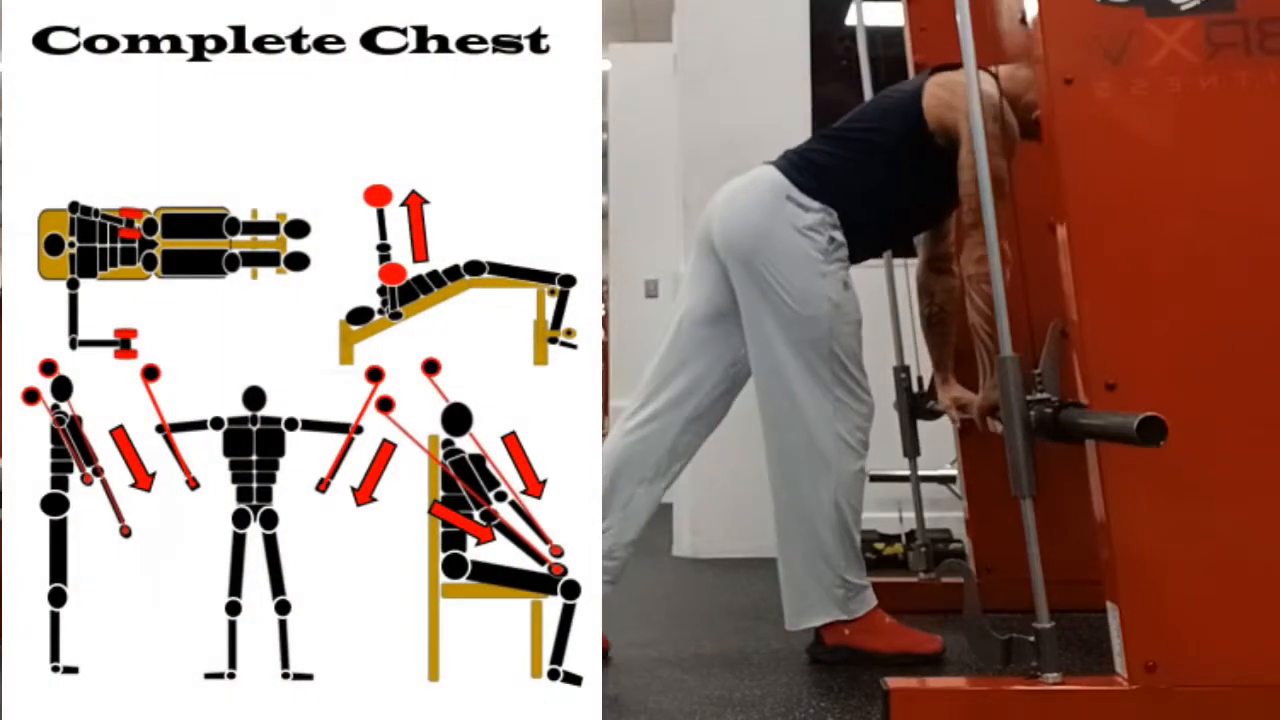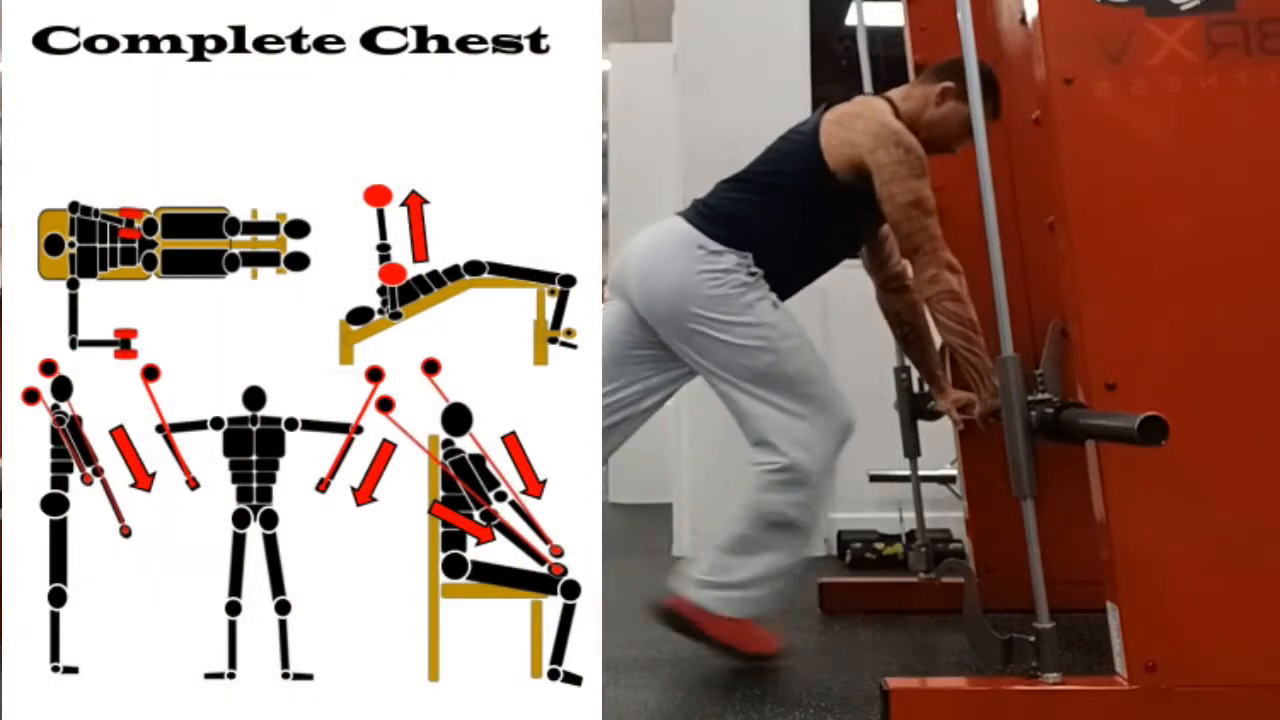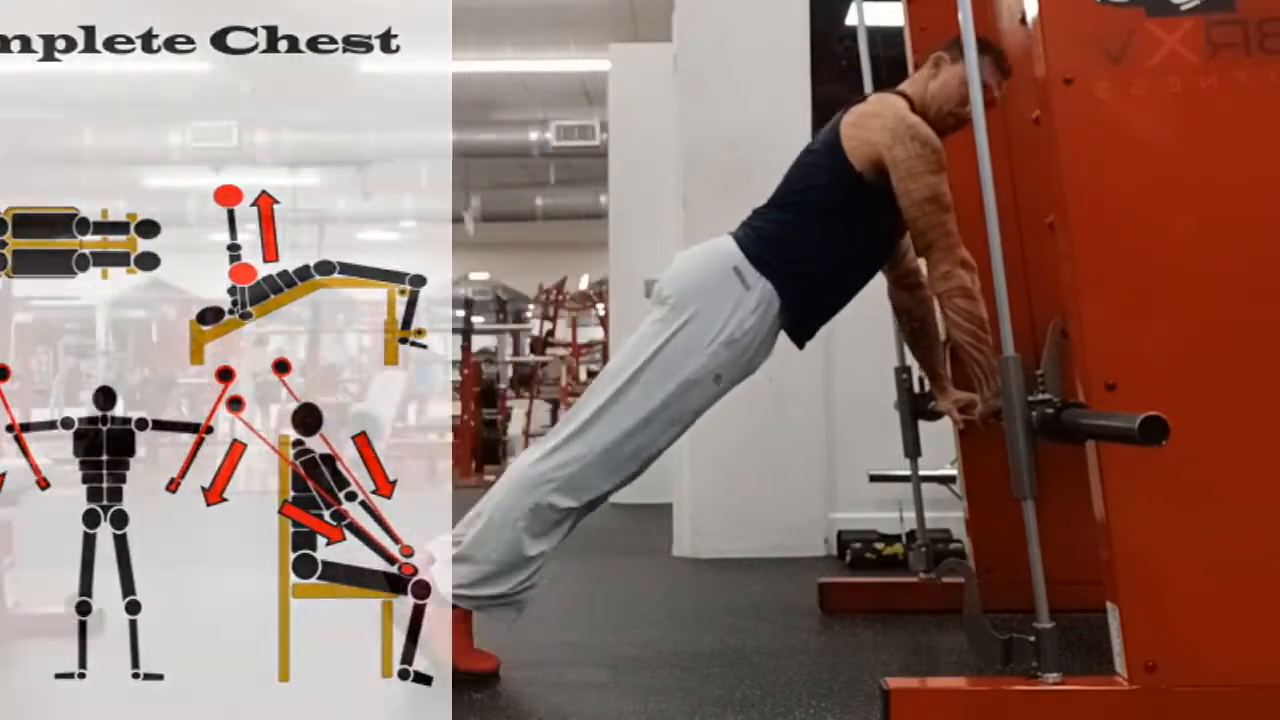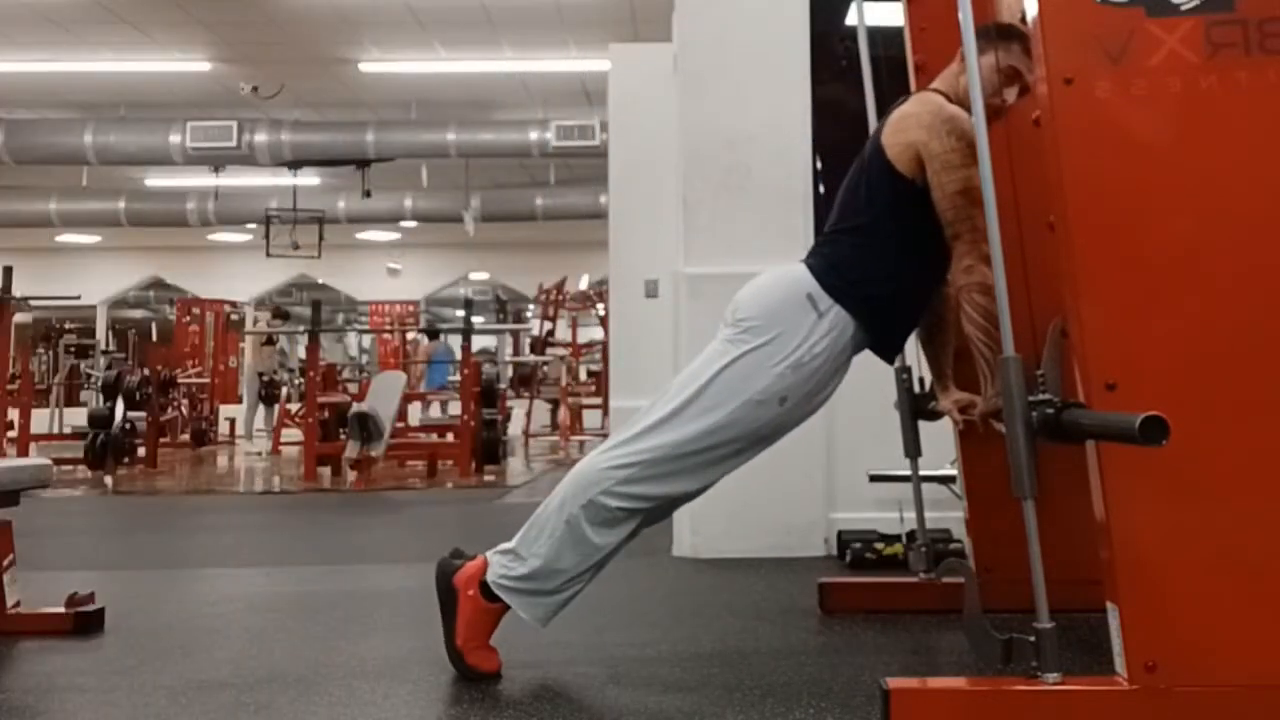
dt=1s
person 1, frame 1
left shoulder: (953, 106)
right shoulder: (987, 110)
left elbow: (940, 265)
right elbow: (980, 258)
left wrist: (943, 377)
right wrist: (994, 381)
left hip: (746, 209)
right hip: (787, 224)
left knee: (669, 408)
right knee: (829, 422)
right ankle: (843, 617)
person 1, frame 2
left shoulder: (866, 144)
right shoulder: (886, 135)
left elbow: (893, 279)
right elbow: (934, 268)
left wrist: (938, 385)
right wrist: (987, 385)
left hip: (662, 259)
right hip: (704, 271)
right knee: (815, 430)
right ankle: (718, 597)
person 1, frame 3
left shoulder: (883, 135)
right shoulder: (900, 127)
left elbow: (908, 276)
right elbow: (950, 266)
left wrist: (940, 385)
right wrist: (990, 386)
left hip: (741, 292)
right hip: (734, 290)
left knee: (592, 449)
right knee: (589, 451)
left ankle: (456, 574)
right ankle: (453, 585)
person 1, frame 4
left shoulder: (924, 132)
right shoulder: (943, 125)
left elbow: (932, 274)
right elbow: (973, 265)
left wrist: (944, 386)
right wrist: (999, 388)
left hip: (814, 323)
right hip: (804, 319)
left knee: (655, 463)
right knee: (648, 460)
left ankle: (499, 576)
right ankle: (488, 582)
